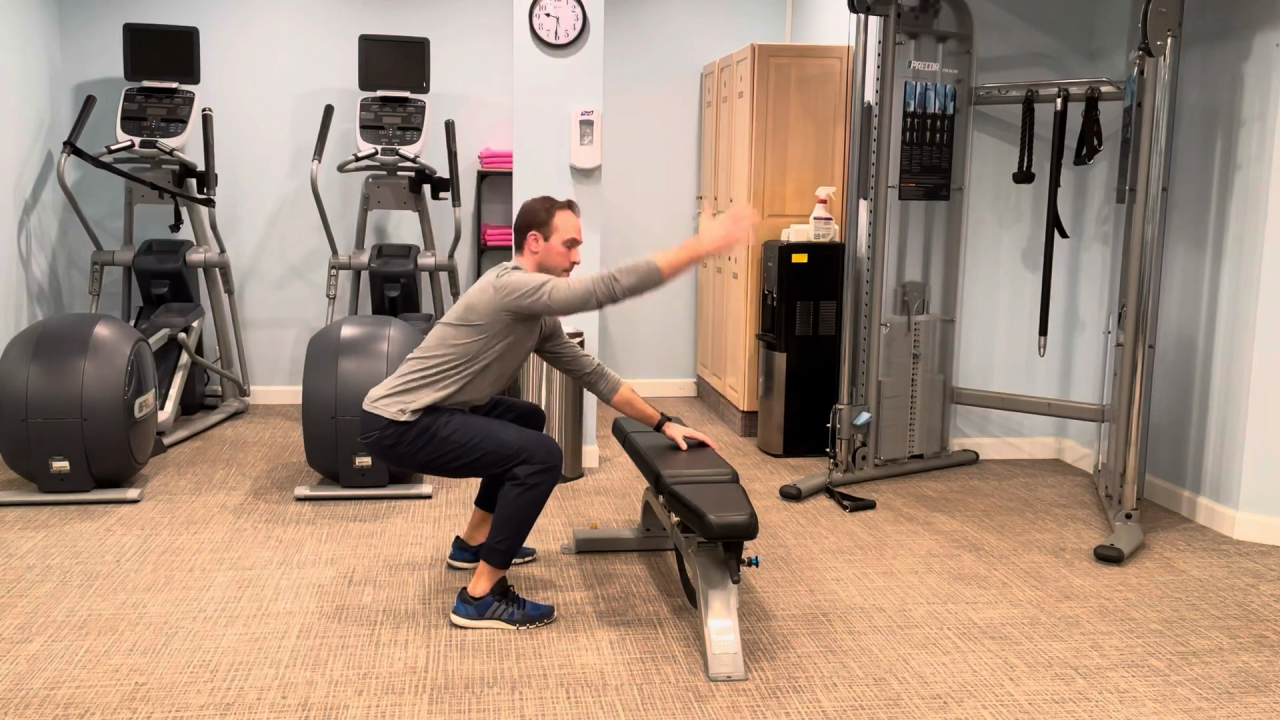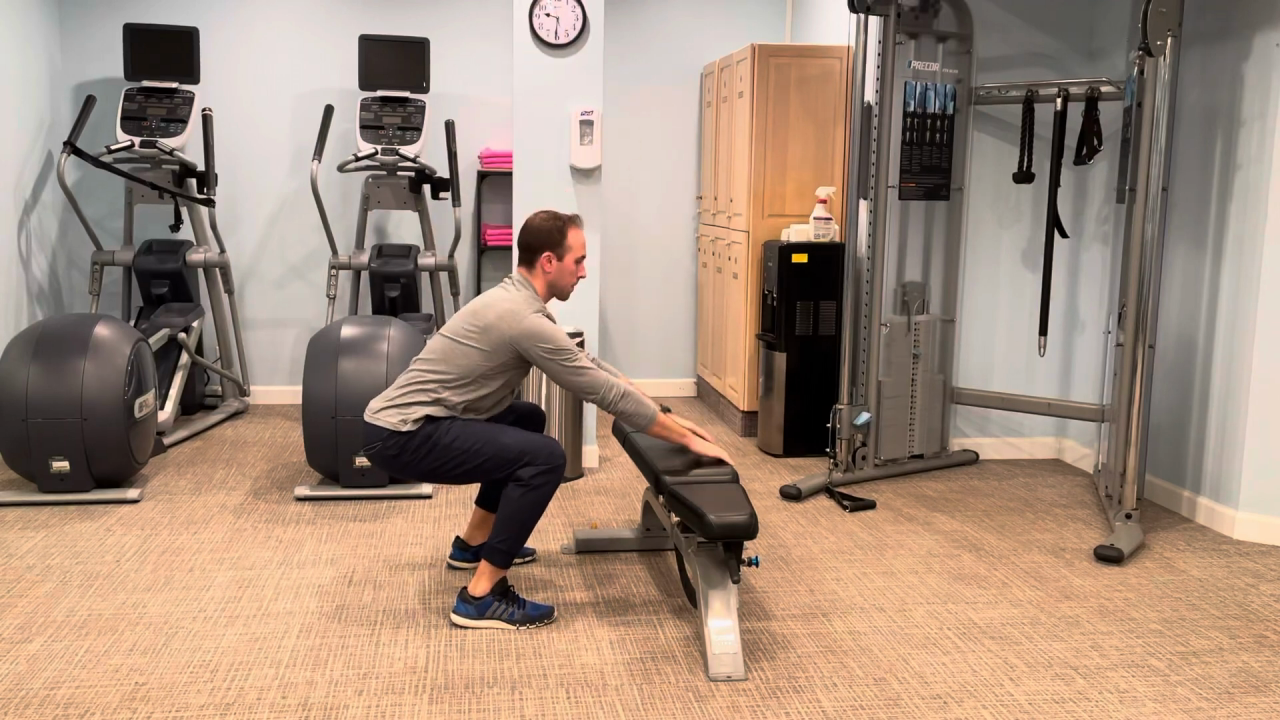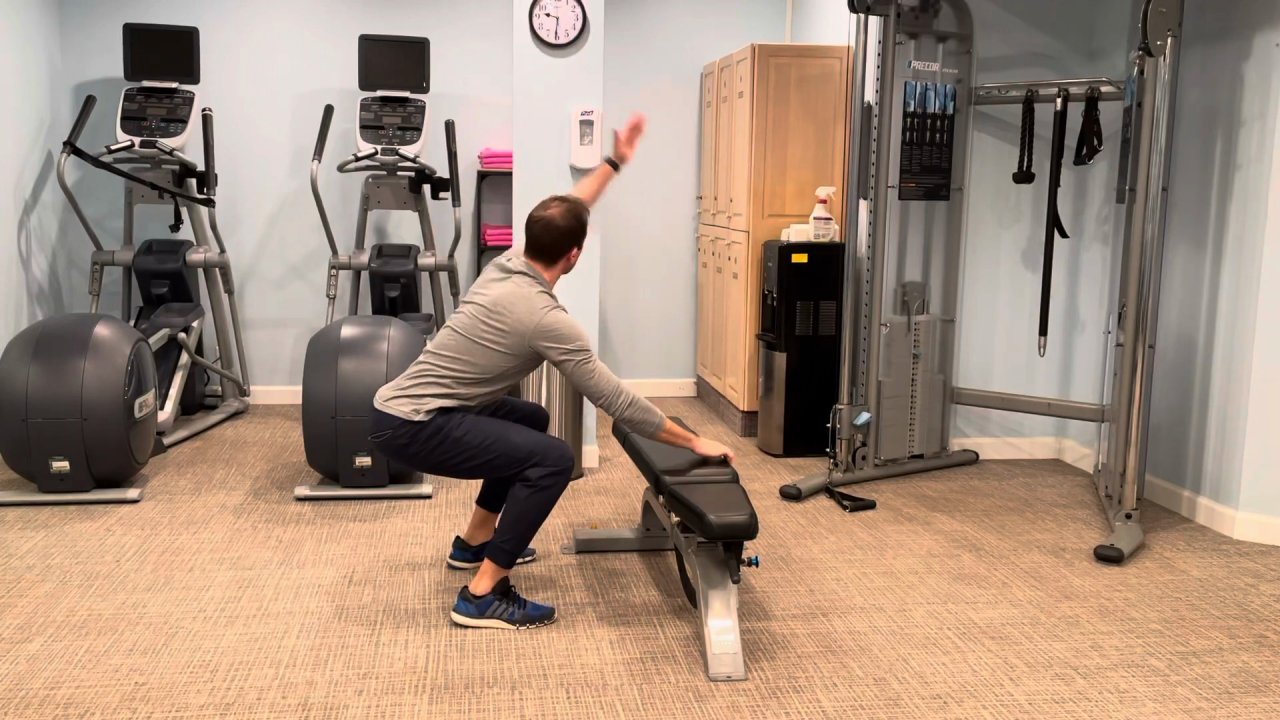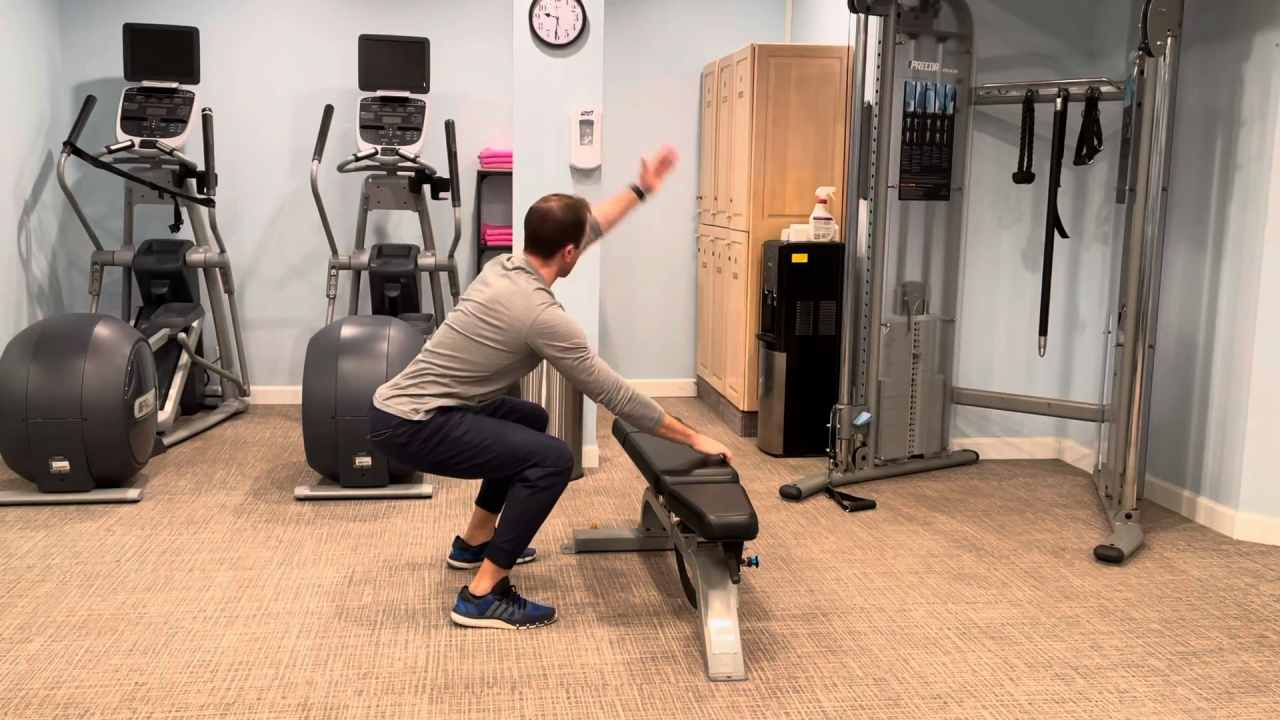
dt=0.5s
person 1, frame 1
left shoulder: (535, 316)
right shoulder: (514, 285)
left elbow: (592, 370)
right elbow: (608, 287)
left wrist: (663, 422)
right wrist: (704, 244)
left hip: (423, 416)
right hip: (397, 424)
left knee: (527, 420)
right knee: (540, 456)
left ankle: (474, 543)
right ankle: (480, 598)
person 1, frame 2
left shoulder: (517, 301)
right shoulder: (524, 320)
left elbow: (592, 371)
right elbow: (607, 392)
left wrist: (668, 416)
right wrist: (687, 438)
left hip: (406, 421)
right hip: (399, 437)
left knee: (527, 420)
right knee: (543, 457)
left ankle: (474, 542)
right ankle: (481, 597)
person 1, frame 3
left shoulder: (503, 267)
right shoulder: (543, 319)
left elbow: (562, 218)
right elbow: (617, 401)
left wrist: (614, 162)
right wrist: (694, 442)
left hip: (408, 408)
right hip: (409, 426)
left knee: (528, 423)
right knee: (551, 460)
left ankle: (475, 543)
right ankle: (482, 596)
person 1, frame 4
left shoulder: (504, 268)
right shoulder: (540, 315)
left elbow: (582, 231)
right elbow: (613, 393)
left wrist: (640, 190)
right wrist: (693, 438)
left hip: (406, 409)
right hip: (409, 425)
left knee: (528, 424)
right knee: (550, 460)
left ankle: (476, 541)
right ankle: (482, 597)
